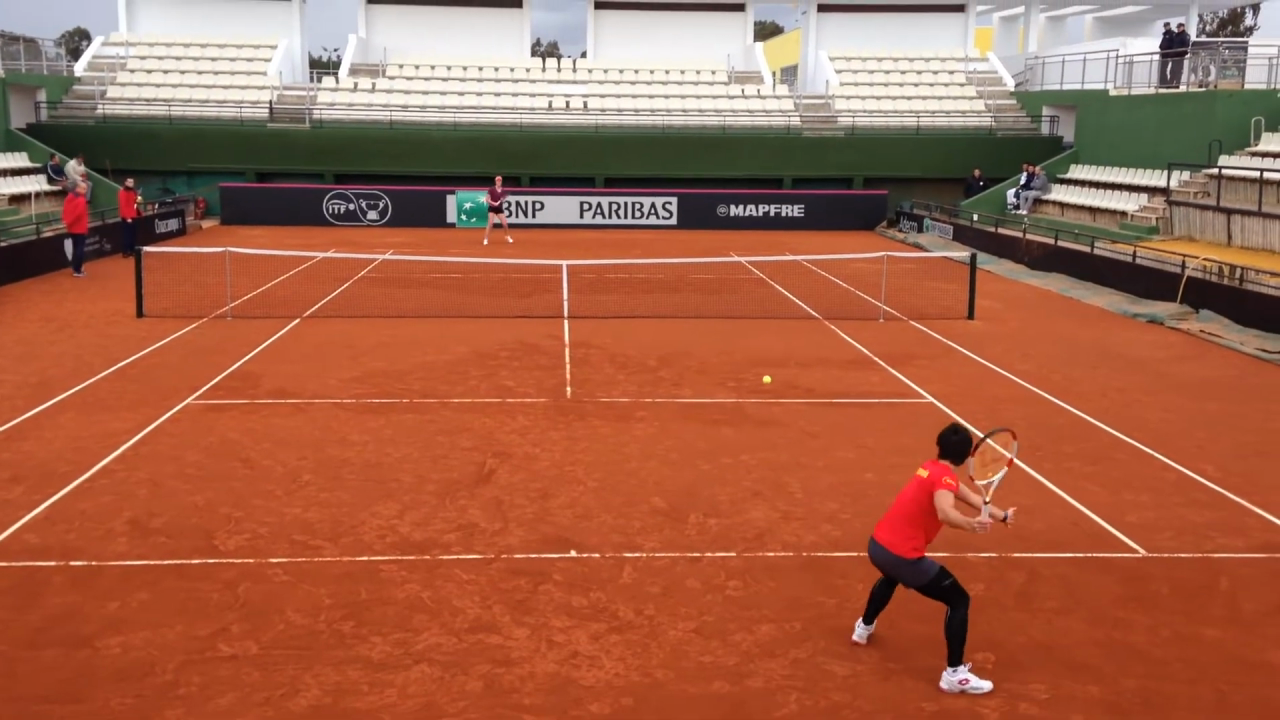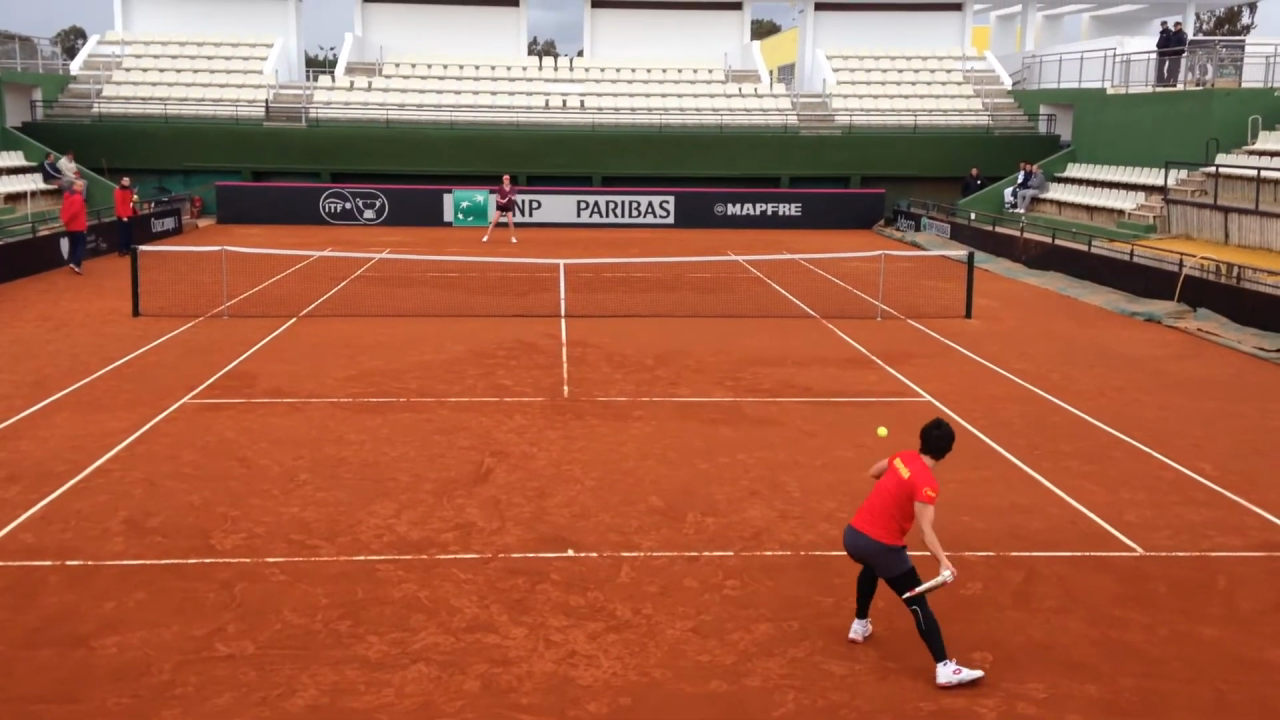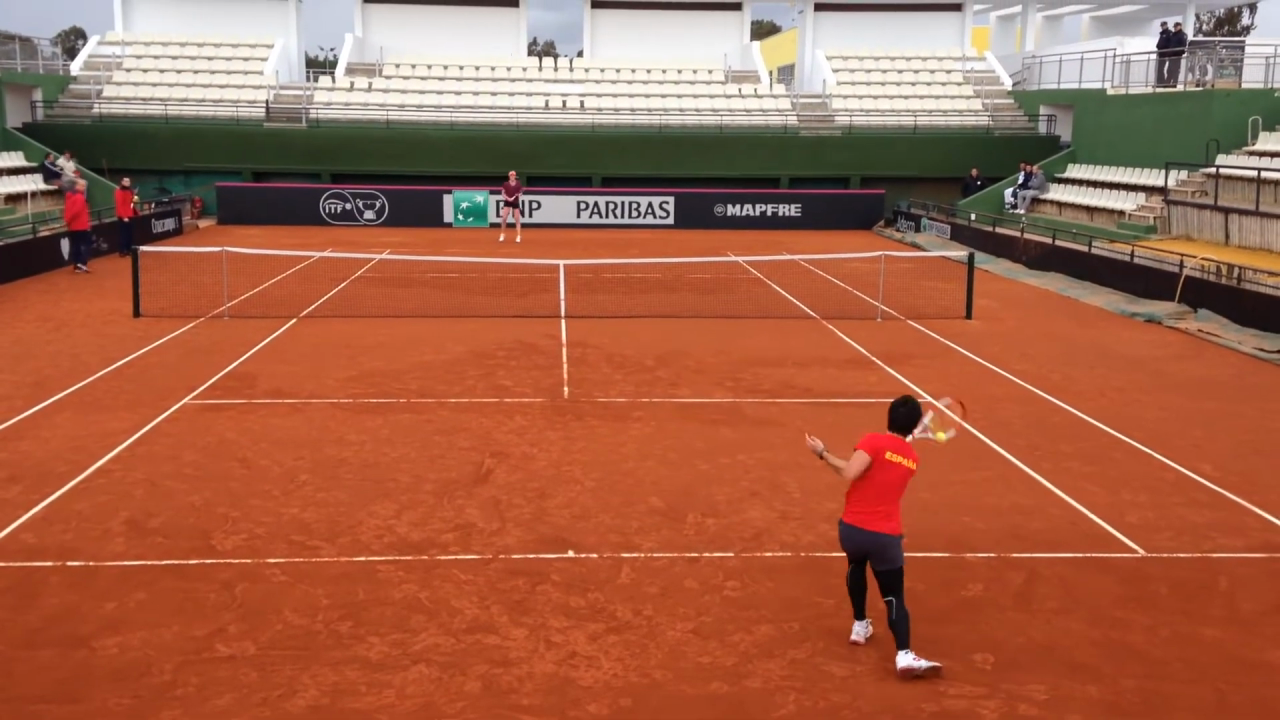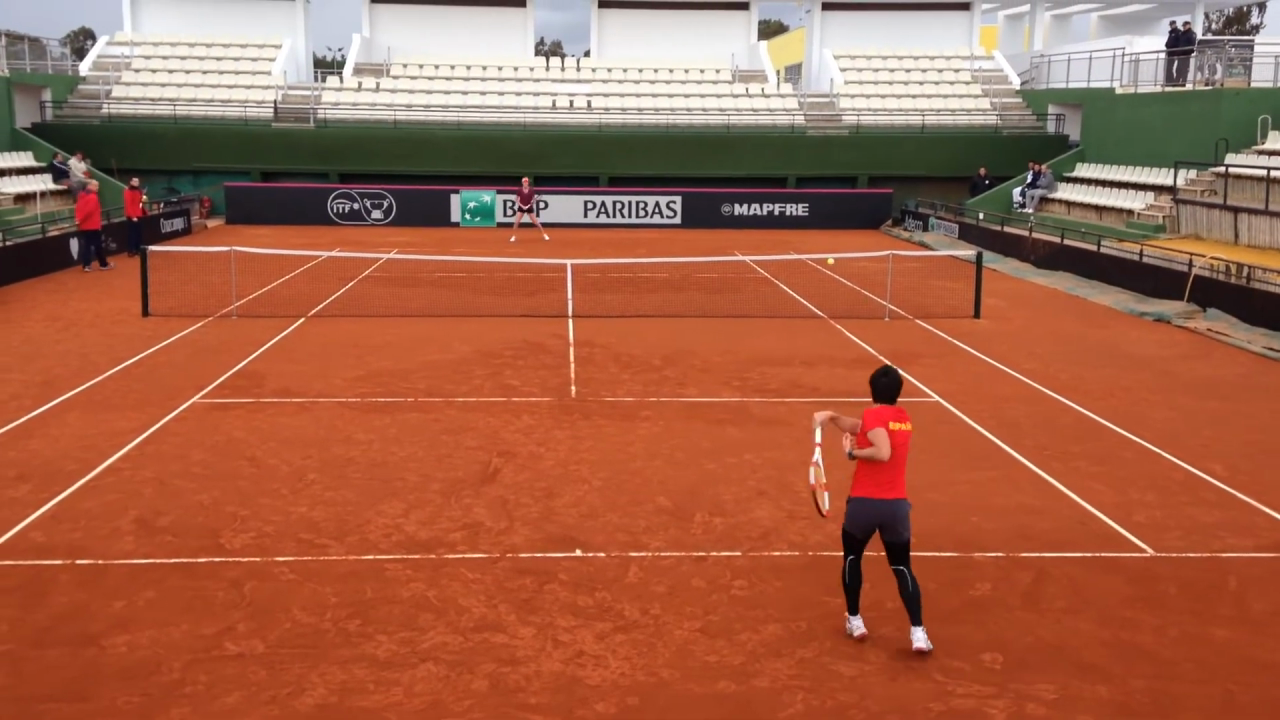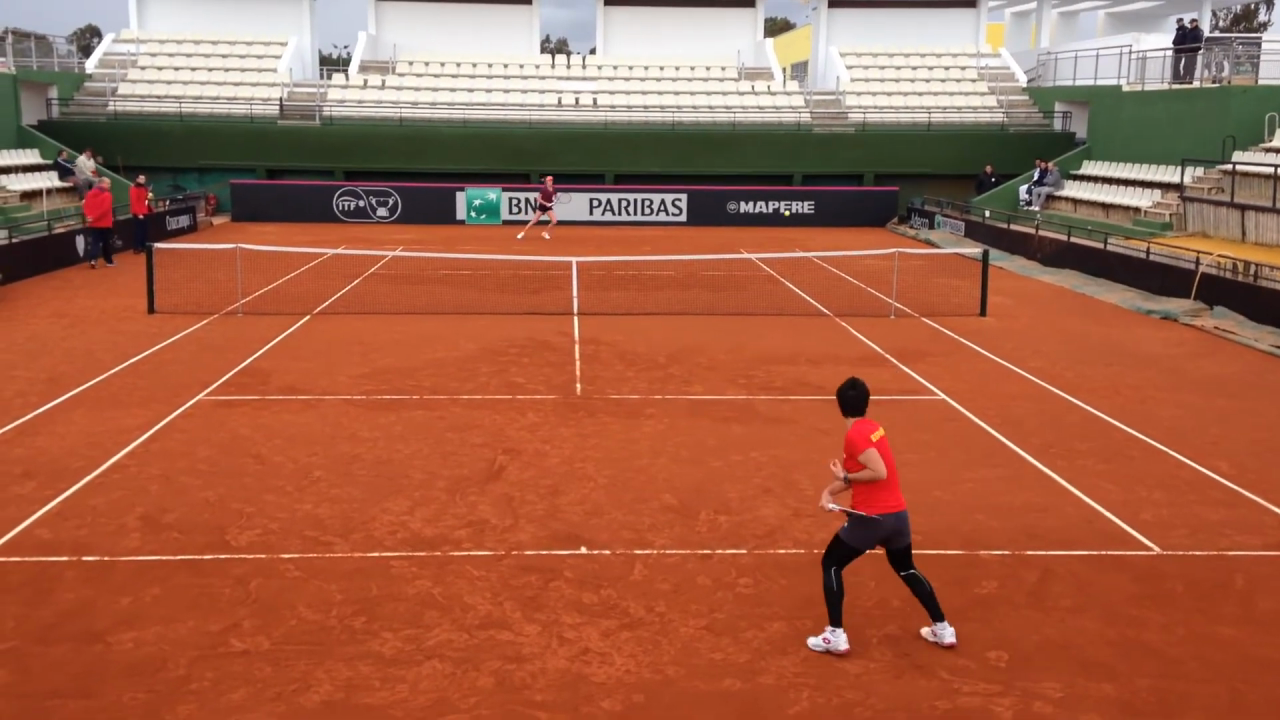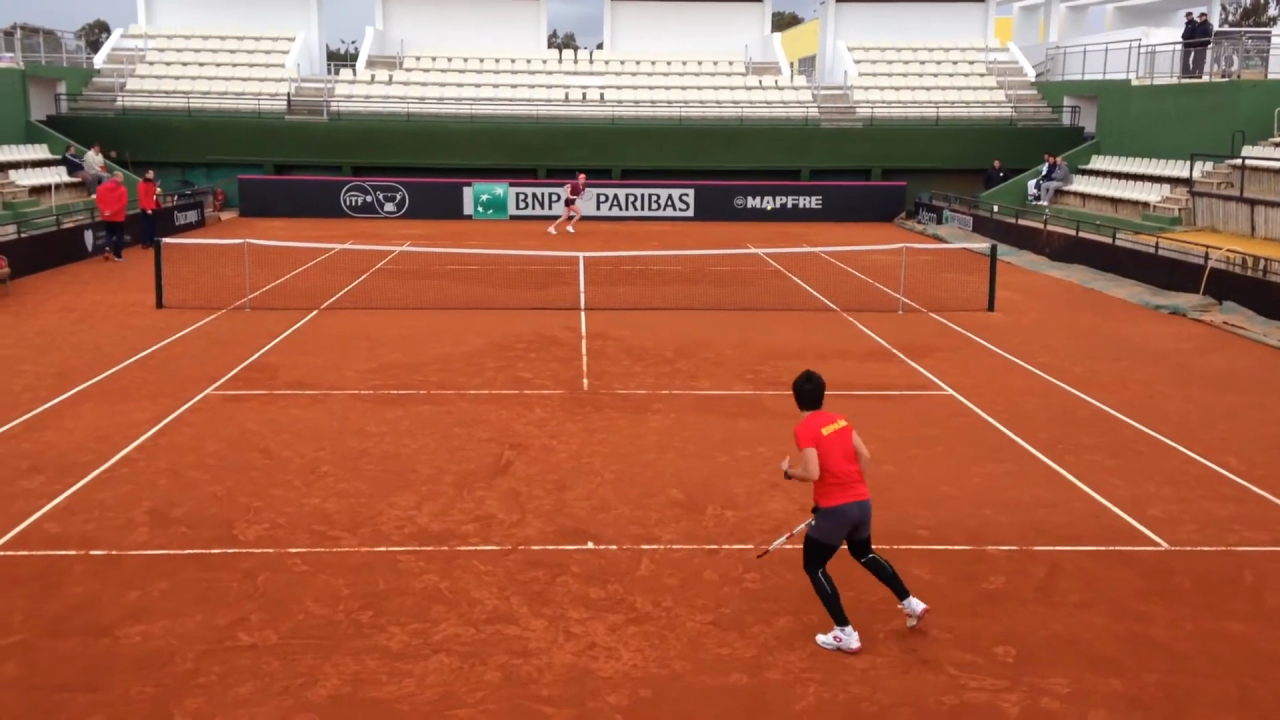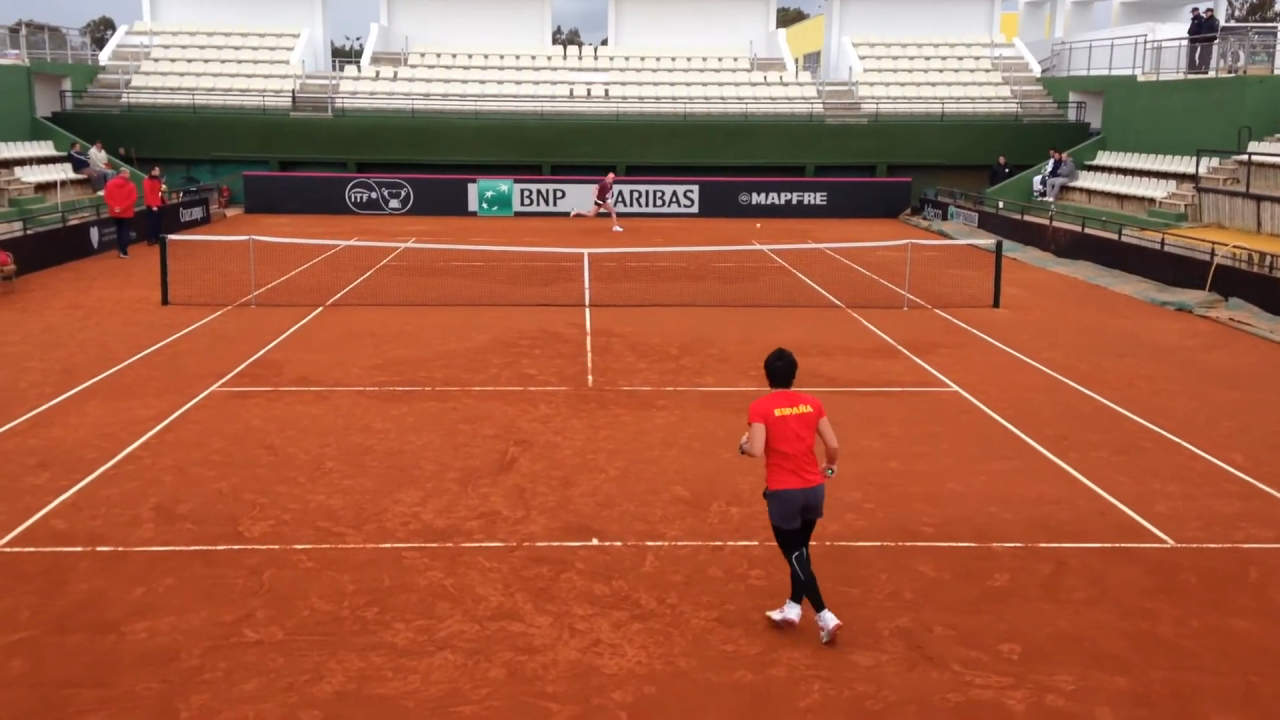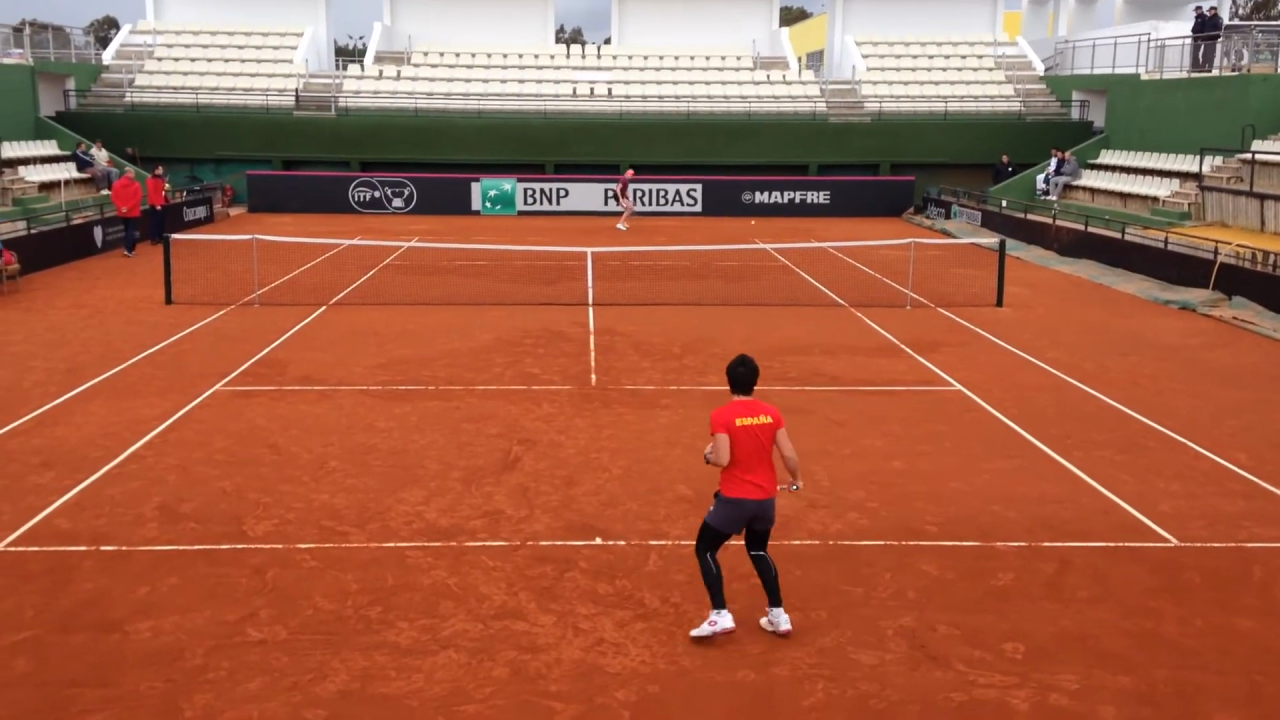
dt=0.2s
person 1, frame 1
left shoulder: (932, 469)
right shoulder: (945, 478)
left elbow: (970, 497)
right elbow: (945, 513)
left wrist: (1002, 515)
right wrist: (971, 524)
left hip: (877, 545)
right hip: (902, 556)
left knee: (891, 577)
right knee: (959, 601)
left ankle: (864, 628)
right ankle: (954, 674)
person 1, frame 2
left shoulder: (902, 457)
right shoulder: (926, 484)
left elbow: (873, 472)
right elbow: (926, 529)
right wrist: (942, 560)
left hip: (852, 535)
right hip: (881, 544)
left knee: (872, 567)
right knee: (918, 603)
left ankle: (860, 625)
right ankle: (945, 668)
person 1, frame 3
left shoulder: (874, 441)
right shoulder: (912, 459)
left elbow: (851, 474)
left wrist: (823, 452)
left hip: (852, 528)
right hip: (887, 537)
left knee: (856, 566)
right knee: (894, 598)
left ankle: (860, 626)
right ankle: (905, 655)
person 1, frame 4
left shoulder: (874, 415)
right shoulder: (903, 417)
left elbow: (883, 453)
left wrist: (852, 452)
right wrist: (833, 417)
left hip: (863, 502)
right hip: (896, 504)
left knee: (852, 555)
right knee: (902, 568)
left ankle: (855, 620)
right ankle: (918, 632)
person 1, frame 5
left shoulder: (855, 434)
right shoulder: (871, 428)
left elbow: (879, 473)
left wrist: (845, 477)
right wrist: (832, 490)
left hip: (870, 518)
right hip: (897, 514)
left knee: (831, 565)
right knee: (906, 569)
left ankle: (835, 635)
right ankle: (943, 629)
person 1, frame 6
left shoulder: (804, 429)
right shoulder: (839, 420)
left elbow: (813, 474)
right elbow: (865, 456)
left wrist: (788, 471)
left hip: (834, 509)
right hip: (862, 502)
left knee: (814, 567)
right knee: (865, 555)
left ankle: (845, 634)
right ankle: (911, 603)
person 1, frame 7
left shoulder: (760, 407)
right shoulder: (812, 404)
left elbow: (757, 450)
right elbow: (833, 445)
left wrist: (743, 445)
right wrist: (830, 465)
left hip: (783, 492)
right hip: (814, 488)
left knee: (793, 553)
right knee: (800, 546)
left ankle: (825, 616)
right ankle: (793, 608)
person 1, frame 8
left shoulder: (722, 416)
right shoulder: (772, 413)
left elbow: (723, 460)
right elbow: (789, 456)
left wrist: (707, 455)
right wrist: (796, 479)
left hip: (734, 499)
right hip: (766, 499)
left knee: (704, 550)
right knee: (758, 552)
left ankle: (720, 615)
right ankle: (778, 616)
